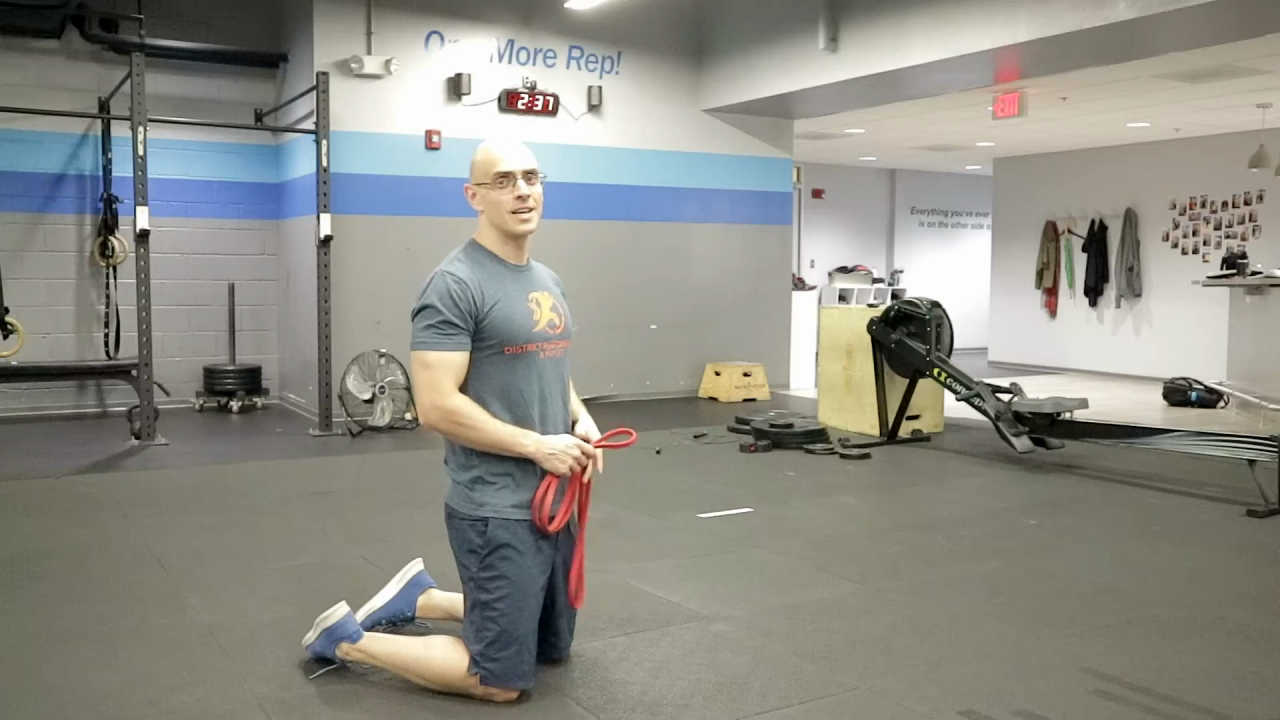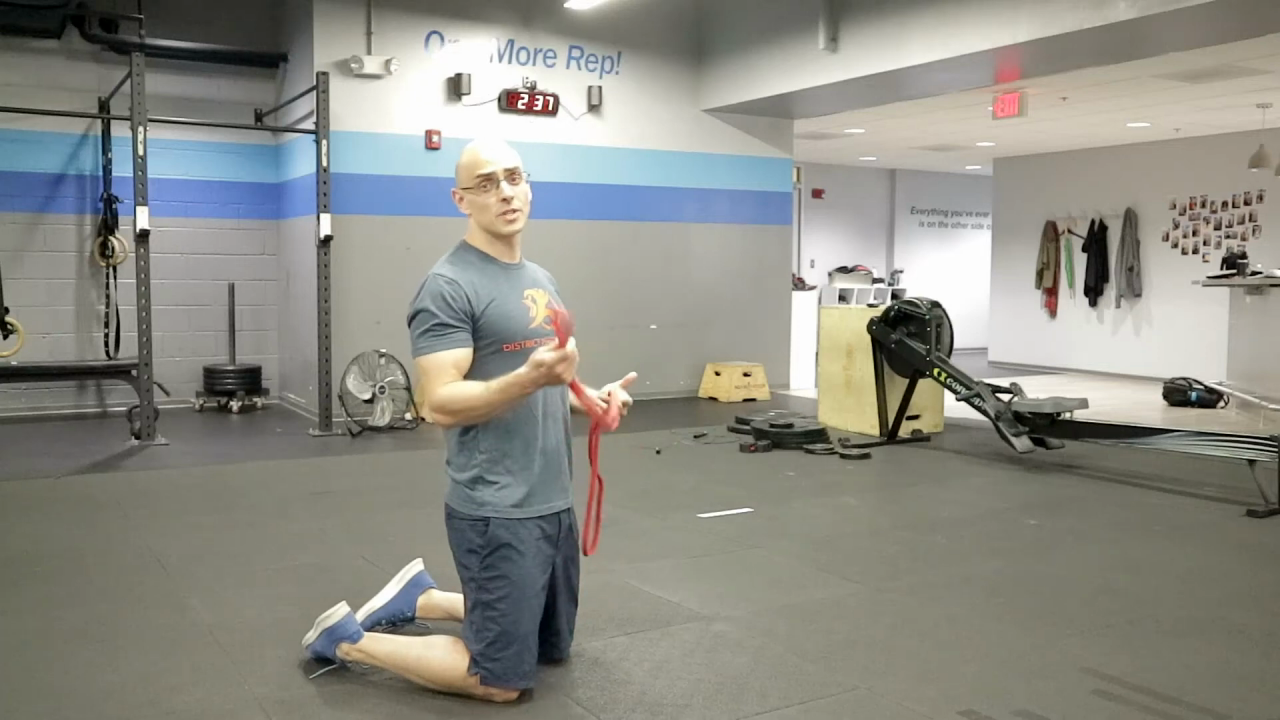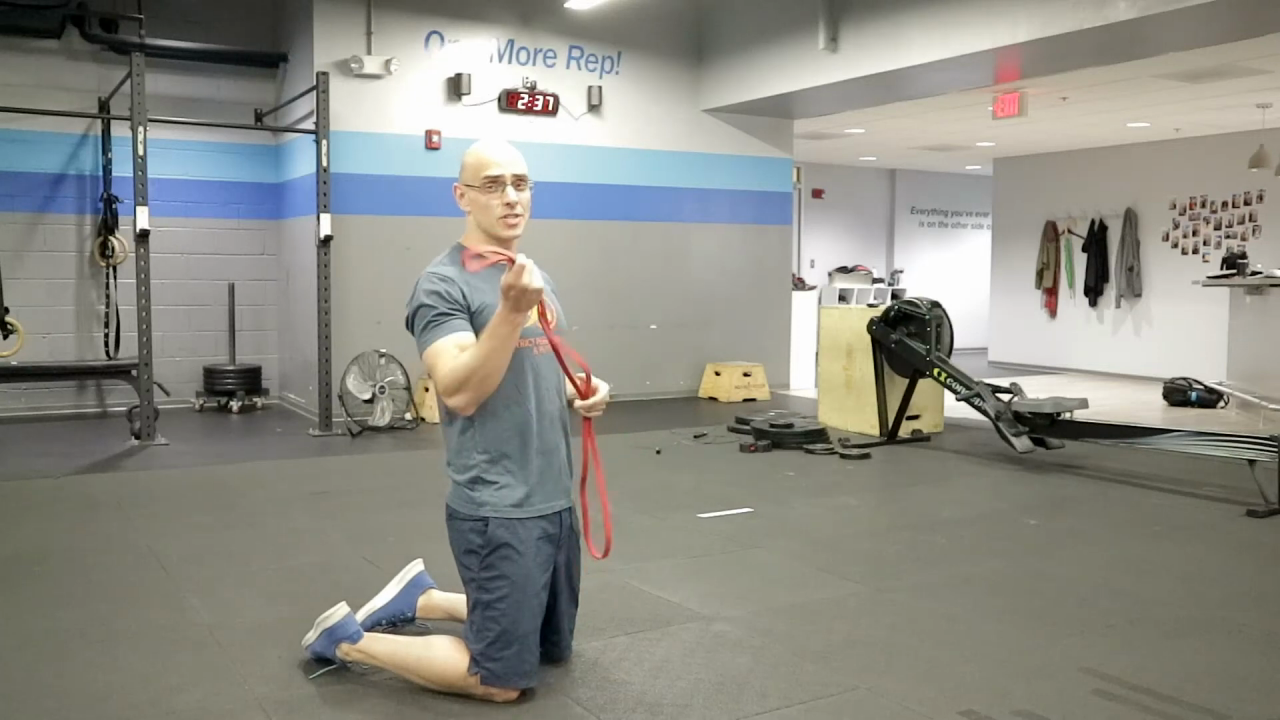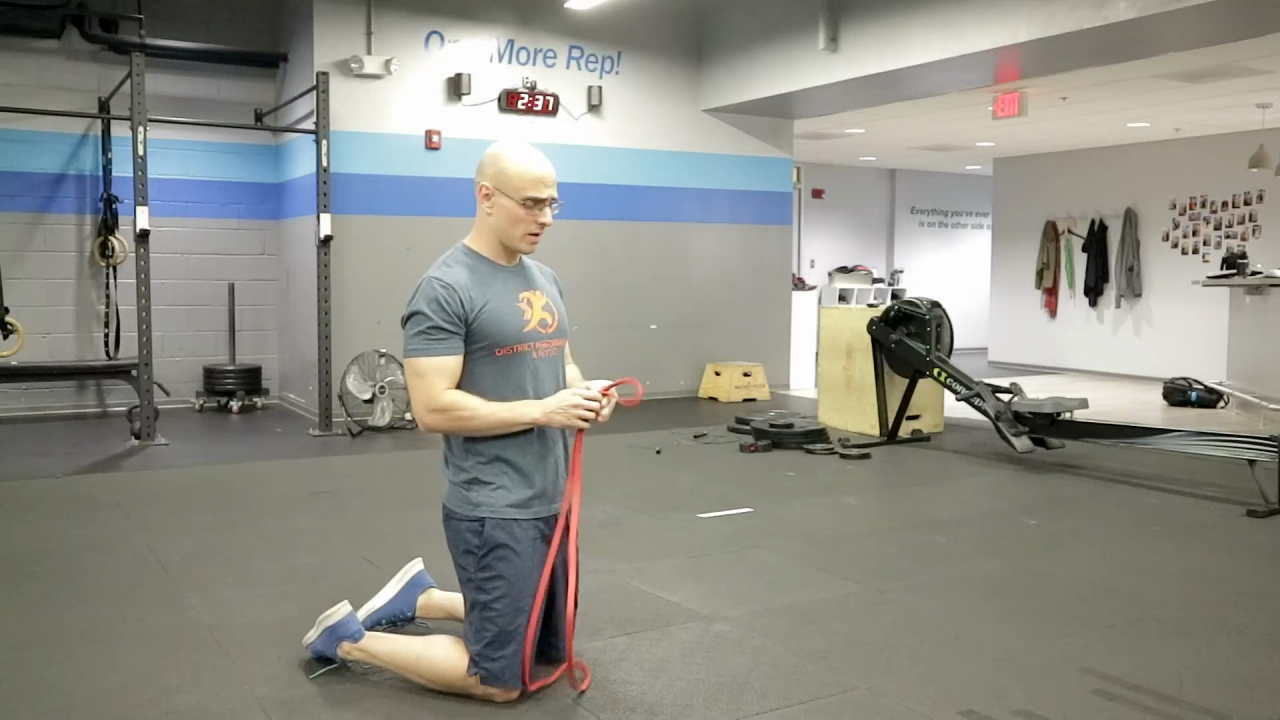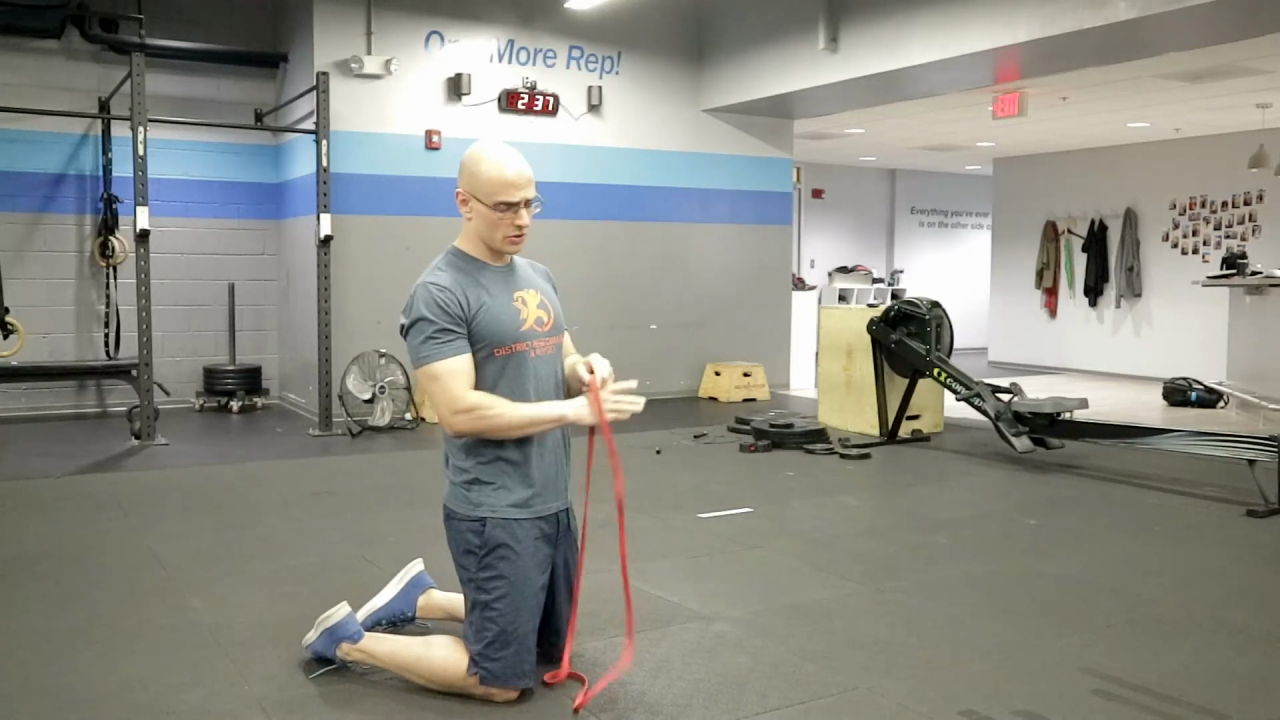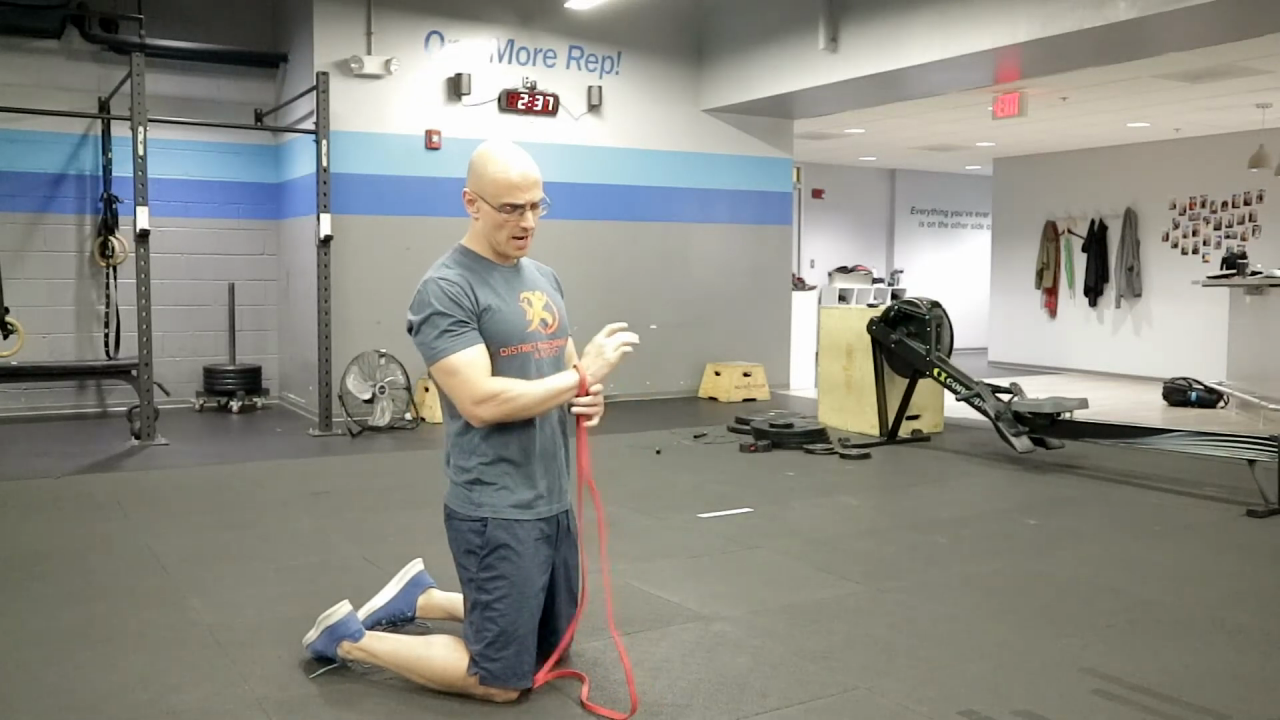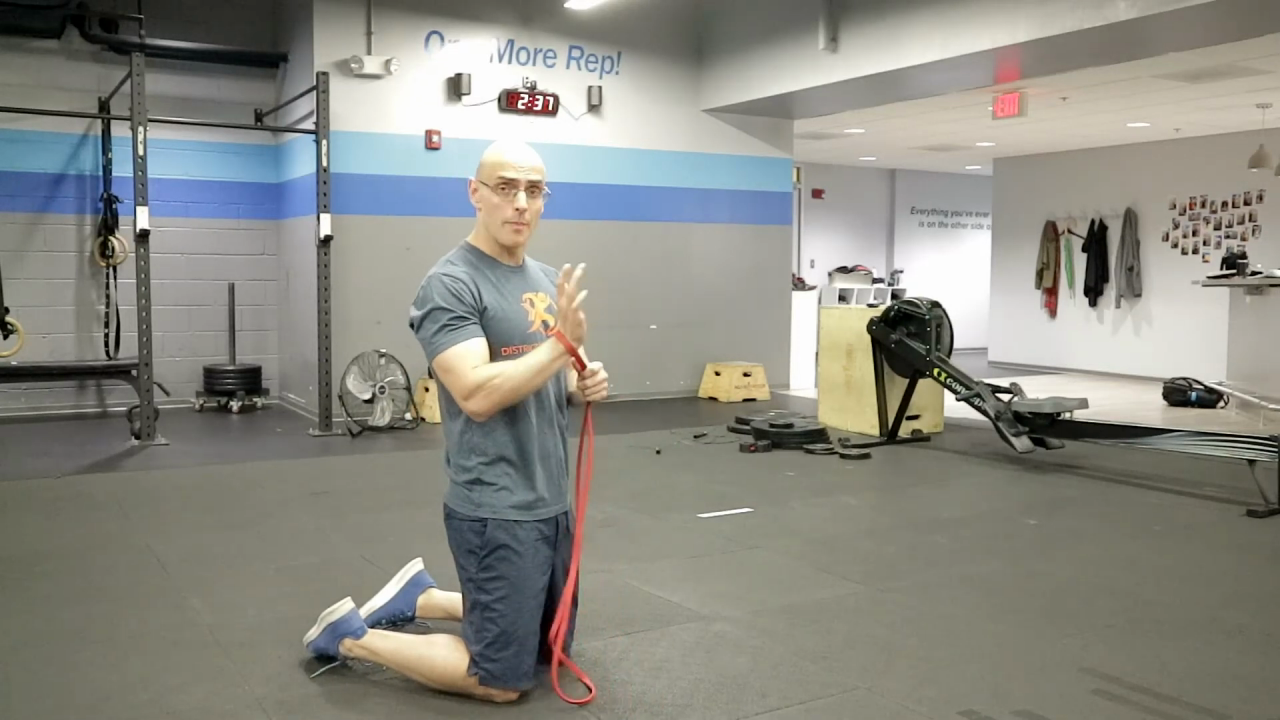
dt=0.7s
person 1, frame 1
left shoulder: (547, 280)
right shoulder: (455, 285)
right elbow: (437, 406)
left wrist: (581, 418)
right wrist: (536, 445)
right hip: (496, 509)
left knee: (552, 647)
right knee: (502, 679)
left ankle: (421, 597)
right ankle: (348, 640)
person 1, frame 2
left shoulder: (540, 280)
right shoulder: (449, 286)
right elbow: (443, 402)
left wrist: (591, 398)
right wrist: (528, 379)
left hip: (553, 501)
right hip: (496, 510)
left knee: (551, 648)
right knee: (504, 679)
left ankle: (422, 598)
right ankle: (350, 640)
person 1, frame 3
left shoulder: (534, 277)
right shoulder: (444, 283)
right elbow: (461, 394)
left wrist: (583, 390)
right wrist: (510, 310)
left hip: (554, 499)
right hip: (496, 509)
left knee: (551, 648)
right knee: (502, 679)
left ankle: (422, 598)
right ankle: (349, 639)
person 1, frame 4
left shoulder: (544, 279)
right shoulder: (445, 289)
right elbow: (433, 409)
left wrist: (584, 393)
right wrist: (541, 411)
left hip: (549, 501)
right hip: (493, 510)
left knee: (550, 651)
right knee: (501, 678)
left ankle: (422, 597)
right ankle: (351, 639)
person 1, frame 5
left shoulder: (538, 276)
right shoulder: (439, 293)
right elbow: (460, 412)
left wrist: (585, 368)
right wrist: (576, 412)
left hip: (552, 500)
right hip: (494, 512)
left knee: (551, 650)
right knee: (503, 679)
left ankle: (423, 598)
right ankle: (351, 640)
person 1, frame 6
left shoulder: (544, 278)
right shoulder: (447, 289)
right elbow: (481, 402)
left wrist: (584, 395)
right wrist: (583, 375)
left hip: (553, 501)
right hip: (495, 510)
left knee: (548, 649)
right knee: (502, 679)
left ankle: (422, 597)
right ankle: (352, 639)
person 1, frame 7
left shoulder: (549, 279)
right shoulder: (450, 285)
right elbow: (477, 394)
left wrist: (587, 381)
right wrist: (561, 343)
left hip: (551, 501)
right hip: (495, 510)
left knee: (548, 648)
right knee: (502, 679)
left ankle: (419, 597)
right ankle: (351, 636)
